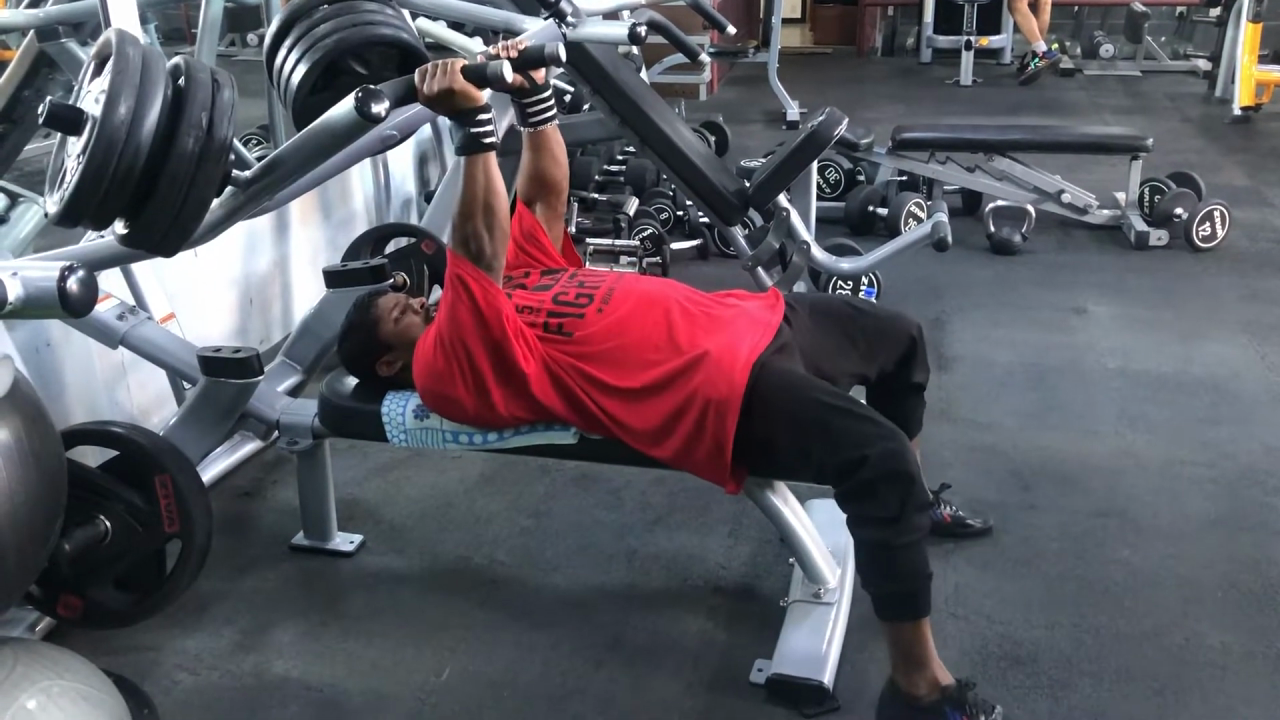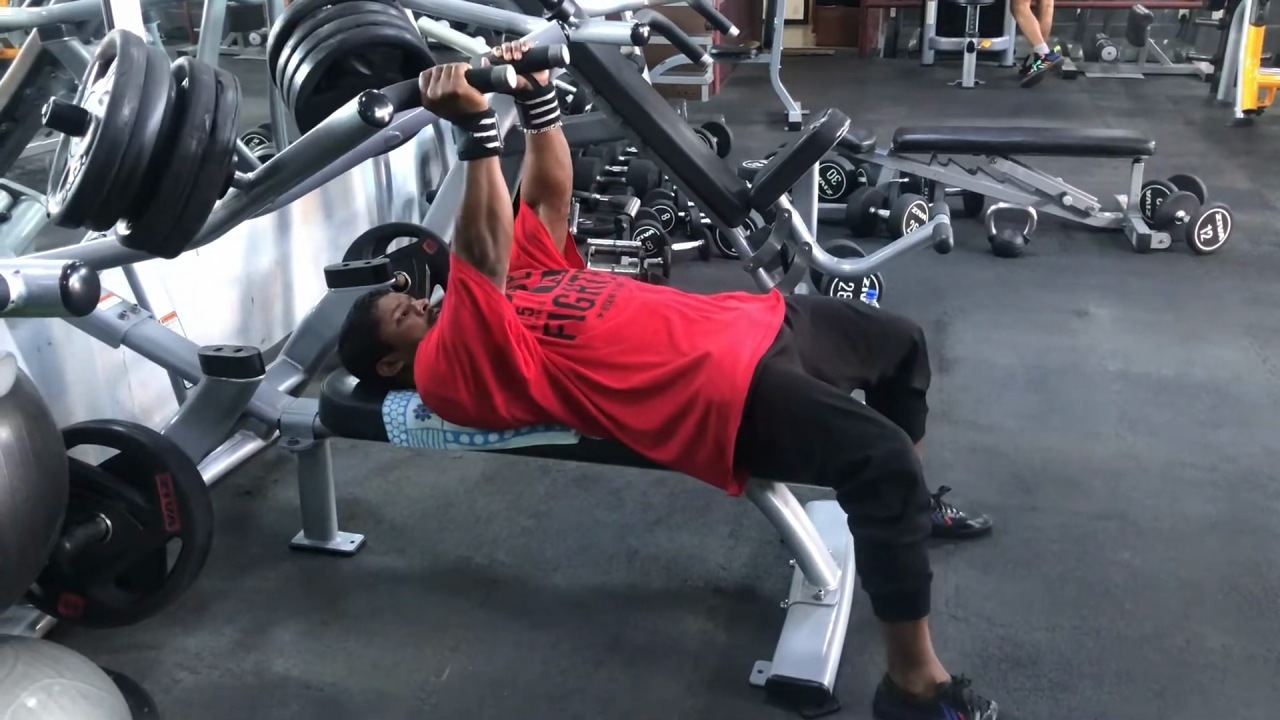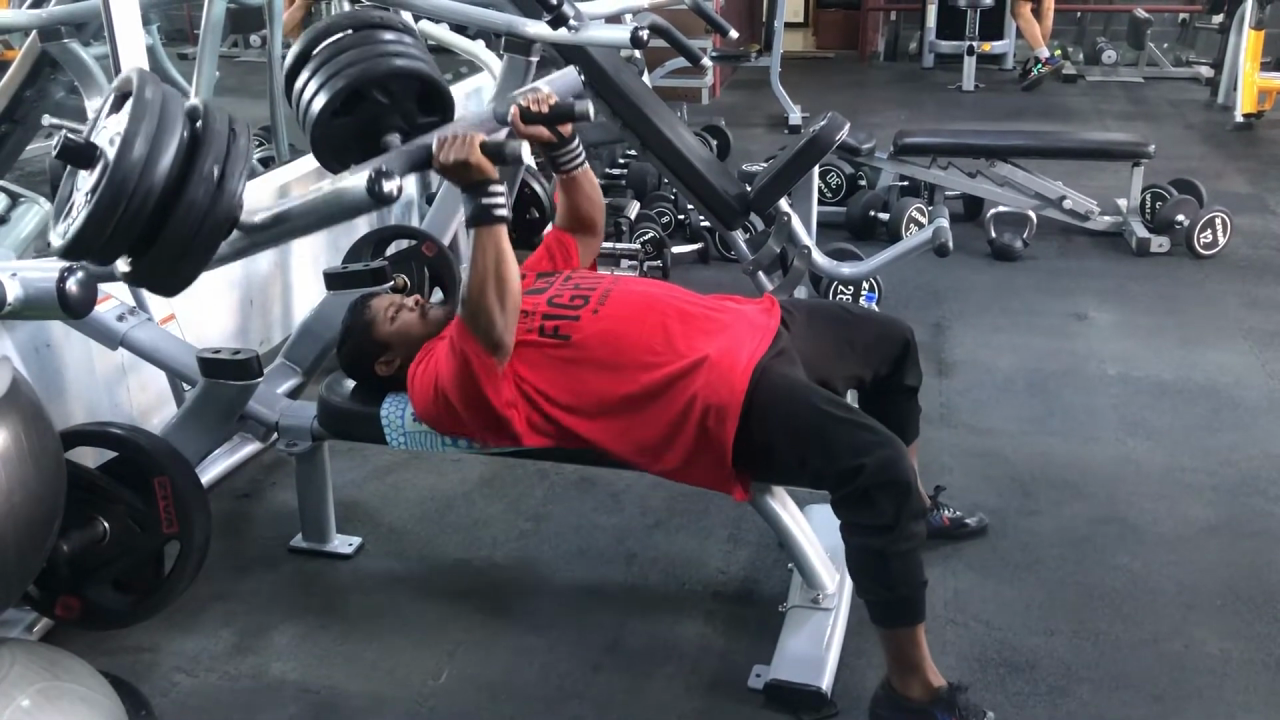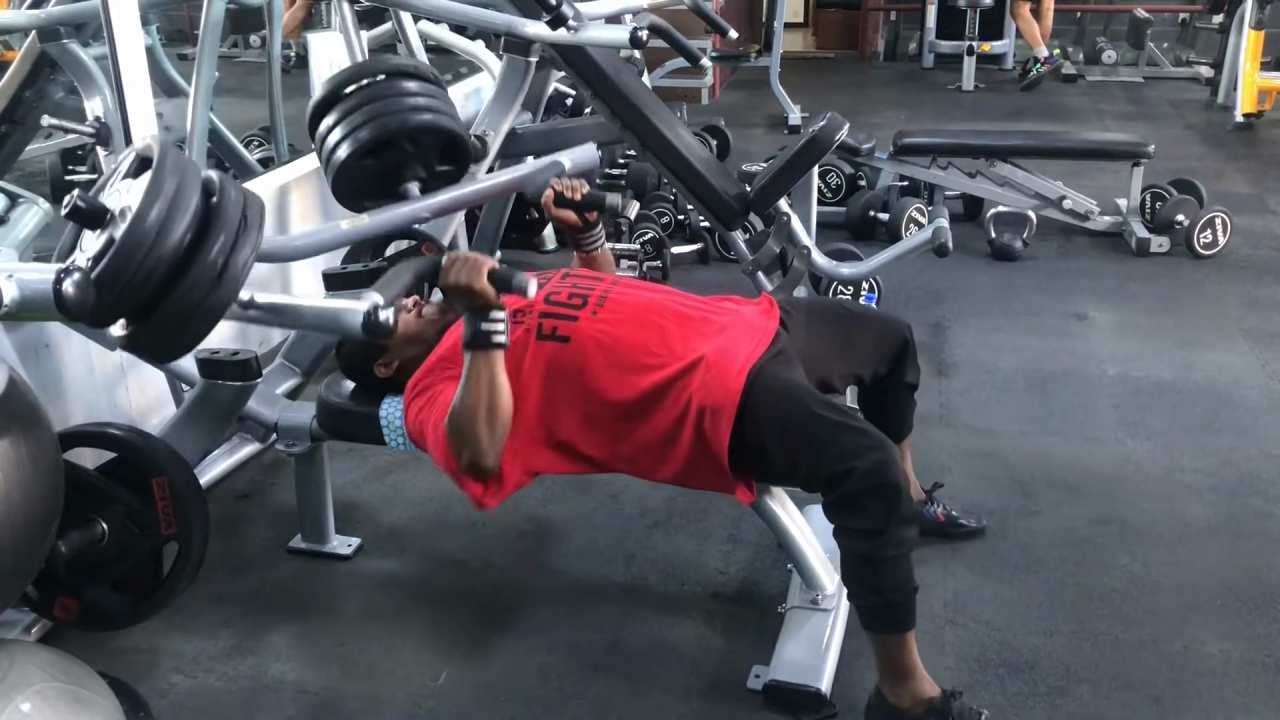
dt=0.5s
person 1, frame 1
left shoulder: (509, 284)
right shoulder: (447, 366)
left elbow: (545, 194)
right elbow: (477, 250)
left wrist: (531, 94)
right wrist: (471, 123)
right hip: (718, 389)
left knee: (899, 340)
right knee: (880, 459)
left ankle: (909, 508)
person 1, frame 2
left shoulder: (516, 282)
right shoulder: (449, 367)
left elbow: (548, 196)
right elbow: (480, 253)
left wrist: (535, 97)
right wrist: (474, 127)
right hip: (723, 391)
left knee: (901, 344)
right knee: (883, 459)
left ankle: (912, 511)
person 1, frame 3
left shoulder: (514, 284)
right shoulder: (436, 376)
left elbow: (585, 226)
right elbow: (492, 341)
left wrist: (559, 144)
right wrist: (483, 194)
right hip: (717, 393)
left knee: (891, 342)
right knee: (877, 464)
left ankle: (911, 511)
person 1, frame 4
left shoulder: (491, 313)
right shoulder: (433, 384)
left elbow: (602, 293)
right elbow: (481, 456)
left wrist: (583, 226)
right wrist: (483, 318)
right hip: (710, 393)
left knee: (889, 340)
right knee: (869, 469)
left ankle: (909, 506)
